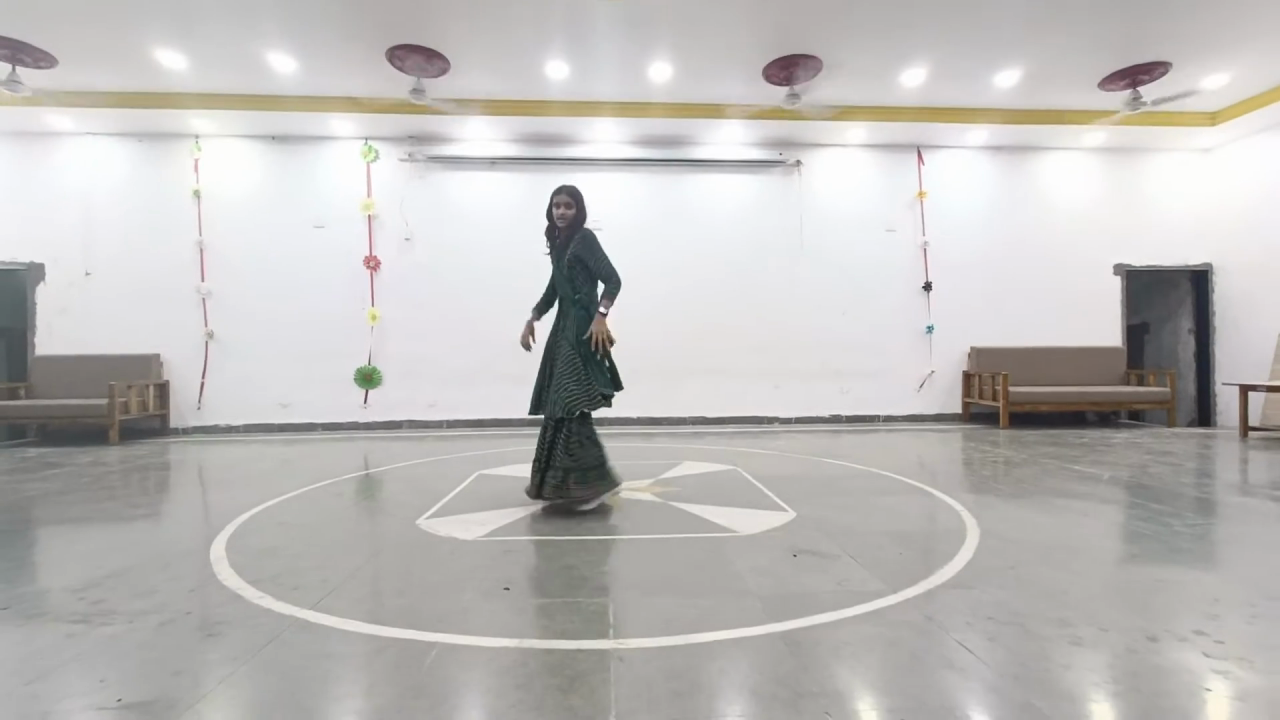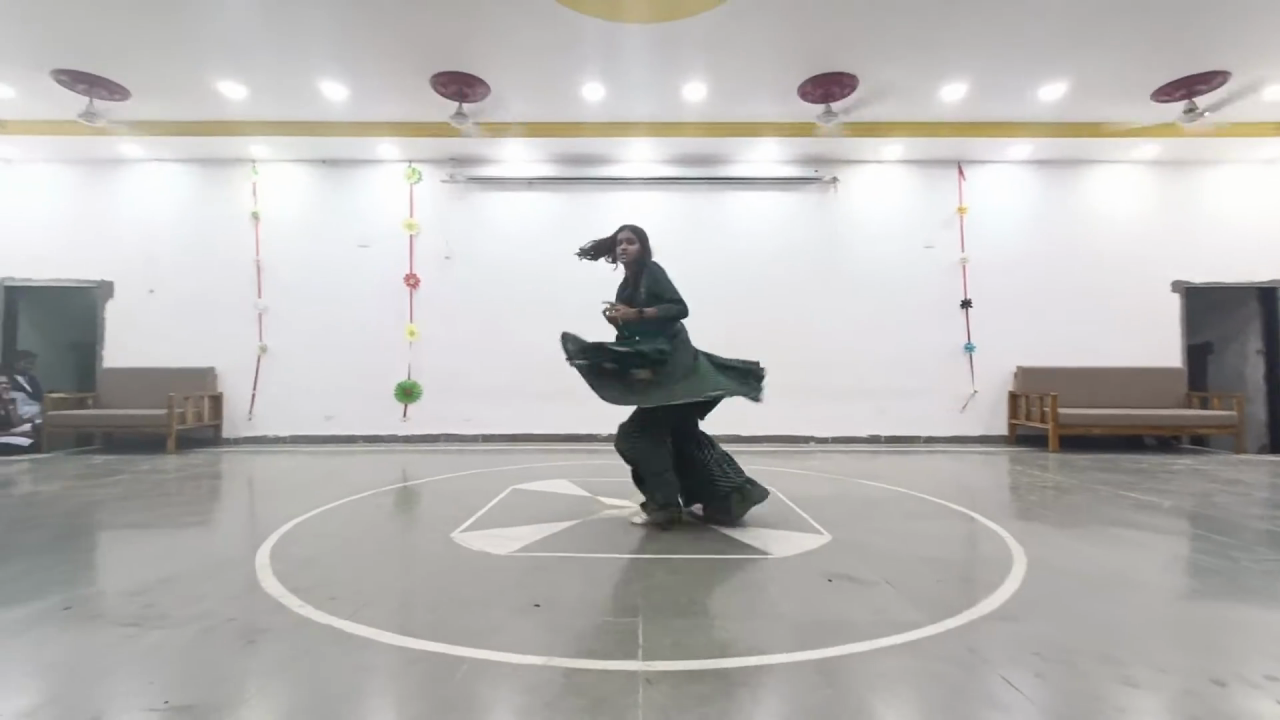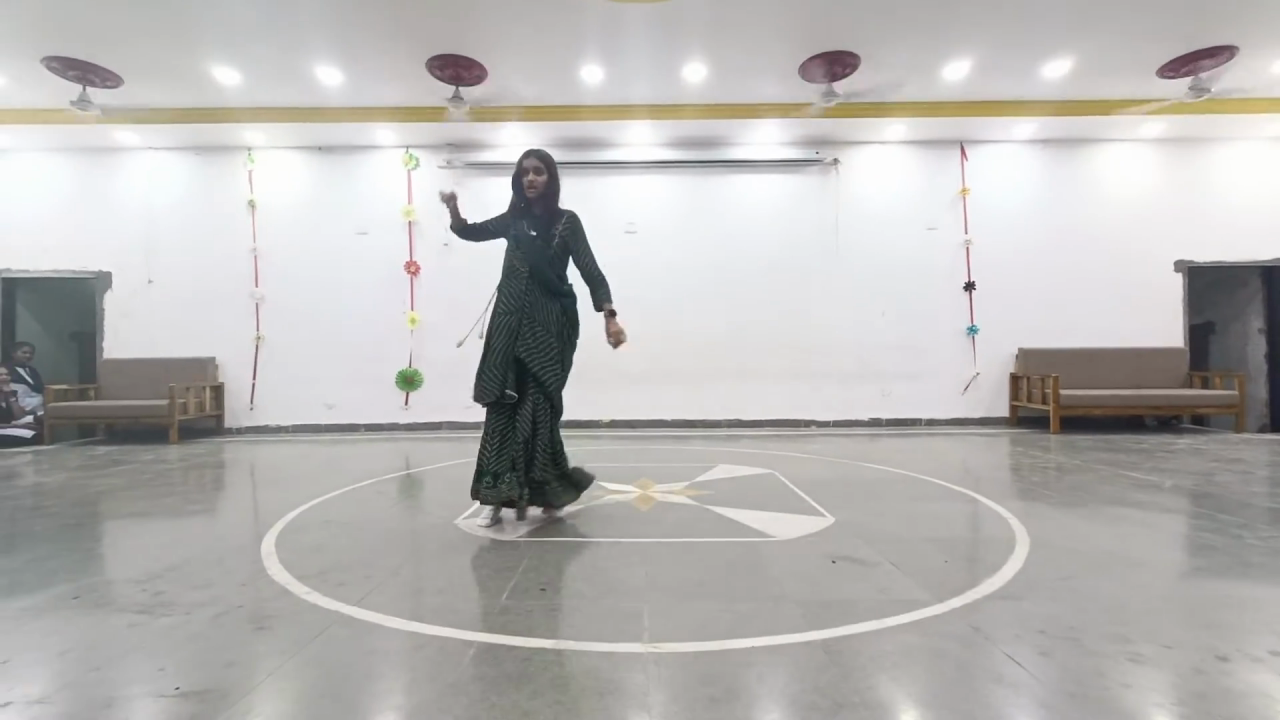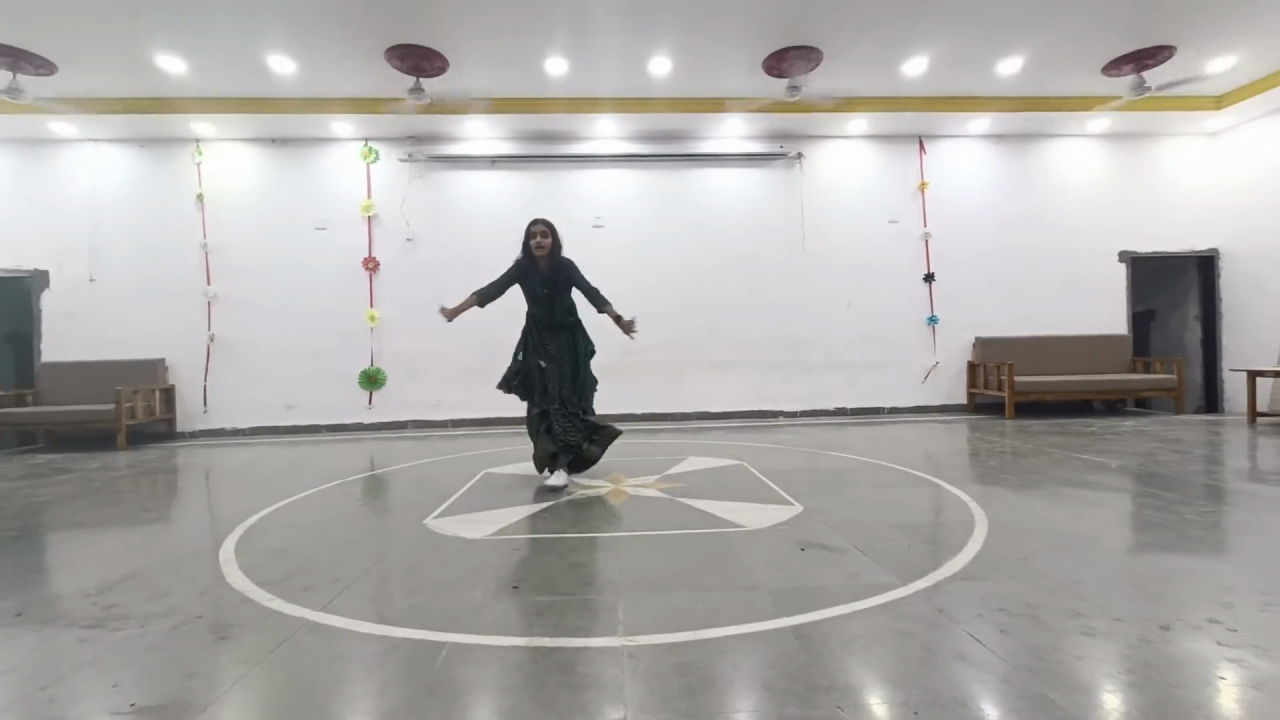
dt=1s
person 1, frame 1
left shoulder: (584, 238)
right shoulder: (559, 244)
left elbow: (612, 279)
left wrist: (601, 315)
right wrist: (532, 320)
left hip: (582, 330)
right hip: (564, 329)
left knee: (569, 405)
right knee: (562, 405)
left ankle: (590, 485)
right ankle: (582, 482)
person 1, frame 2
left shoulder: (652, 271)
right shoulder: (625, 287)
left elbow: (679, 308)
right elbow: (628, 337)
left wrist: (636, 315)
right wrist: (619, 321)
left hip: (673, 360)
right hip: (660, 362)
left knee: (642, 431)
right knee: (681, 436)
left ankle: (665, 507)
right ankle: (725, 501)
person 1, frame 3
left shoulder: (566, 221)
right shoulder: (513, 219)
left elbow: (591, 271)
right elbow: (467, 232)
left wrist: (609, 317)
right wrist: (452, 209)
left hip: (549, 322)
right hip: (509, 319)
left knee: (537, 407)
right knee: (501, 404)
left ankle: (548, 491)
right ankle: (497, 496)
person 1, frame 4
left shoulder: (565, 266)
right shoulder: (522, 269)
left elbow: (590, 292)
right elbow: (493, 289)
left wrist: (617, 319)
right wrist: (456, 310)
left hip: (566, 340)
right hip: (536, 340)
left knee: (562, 402)
right knee: (540, 403)
left ankle: (562, 464)
right ankle: (553, 458)
